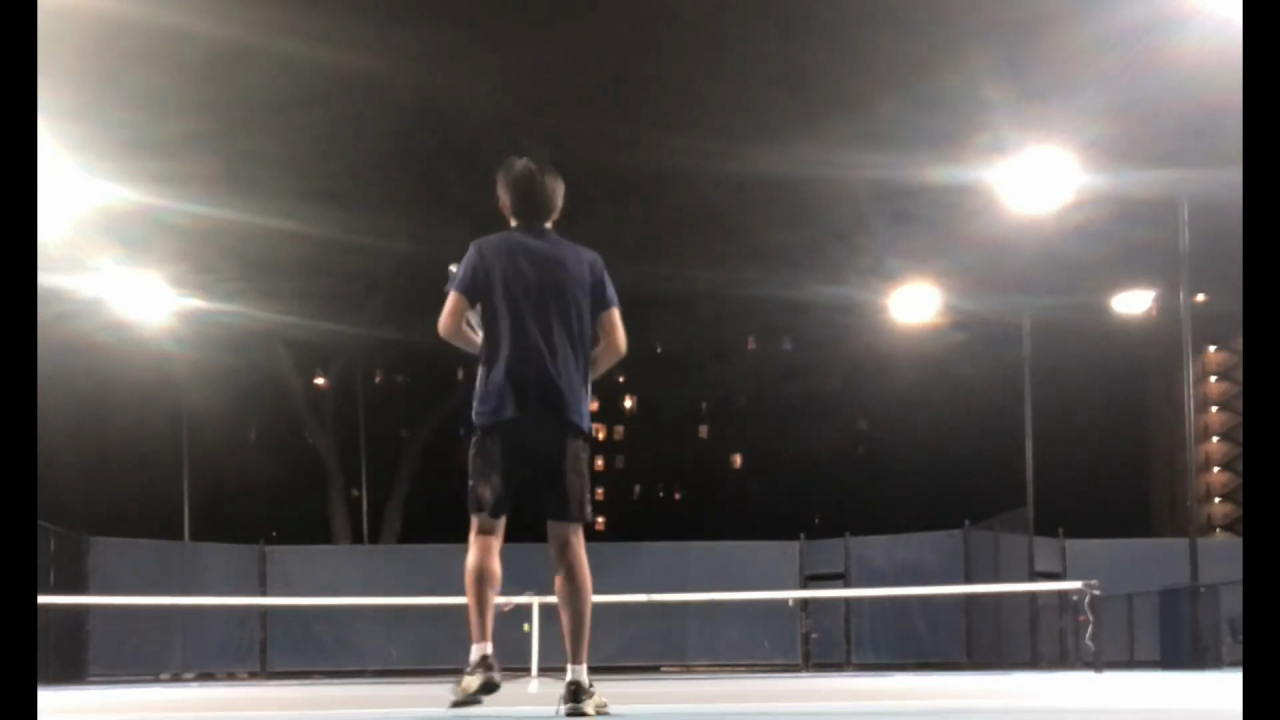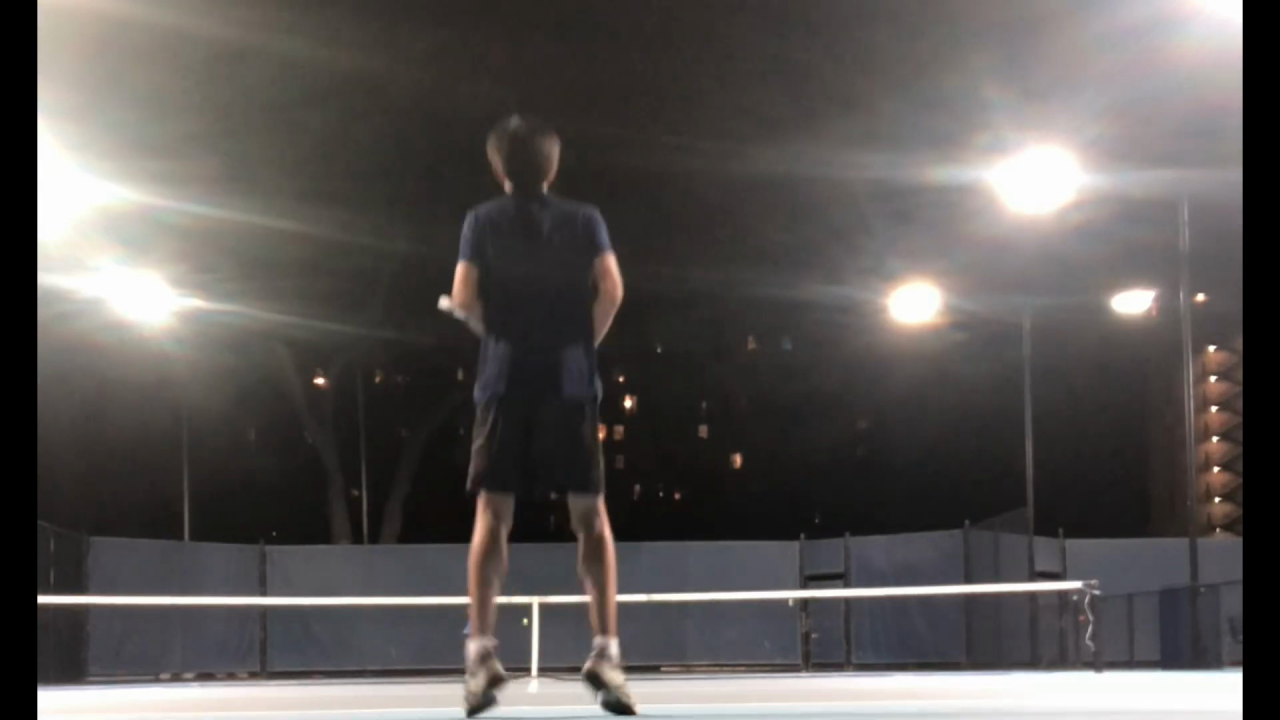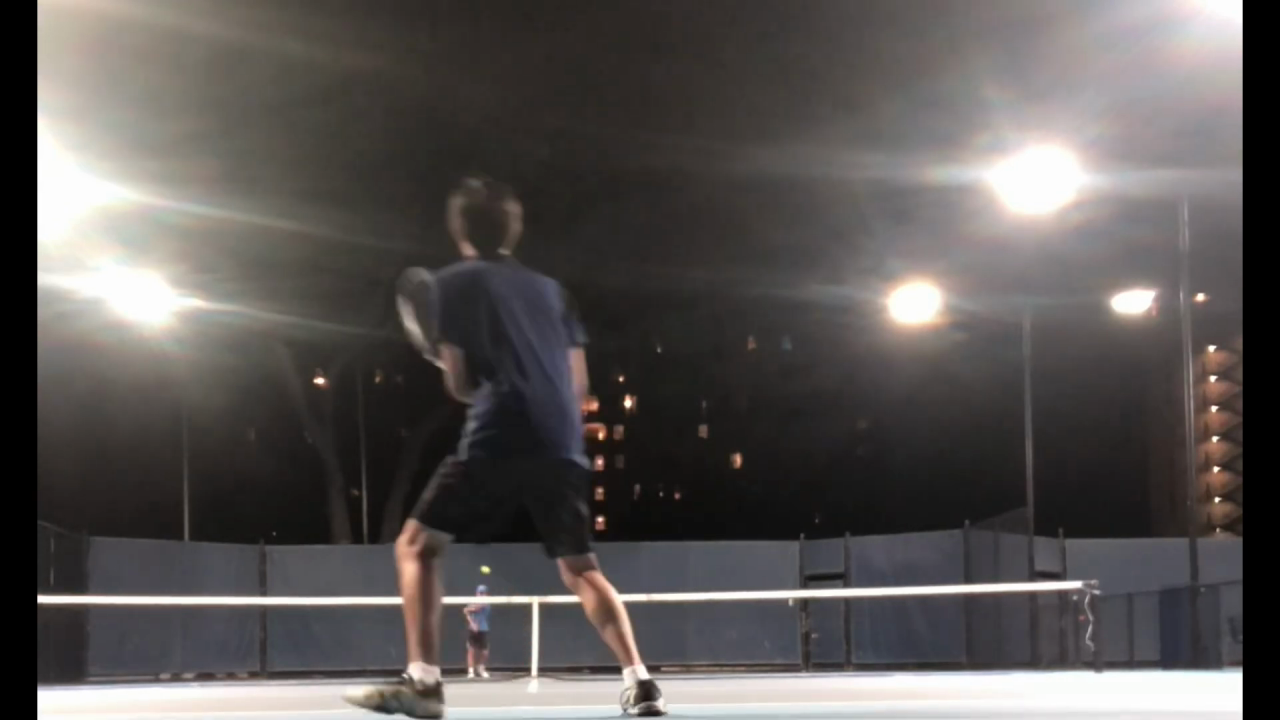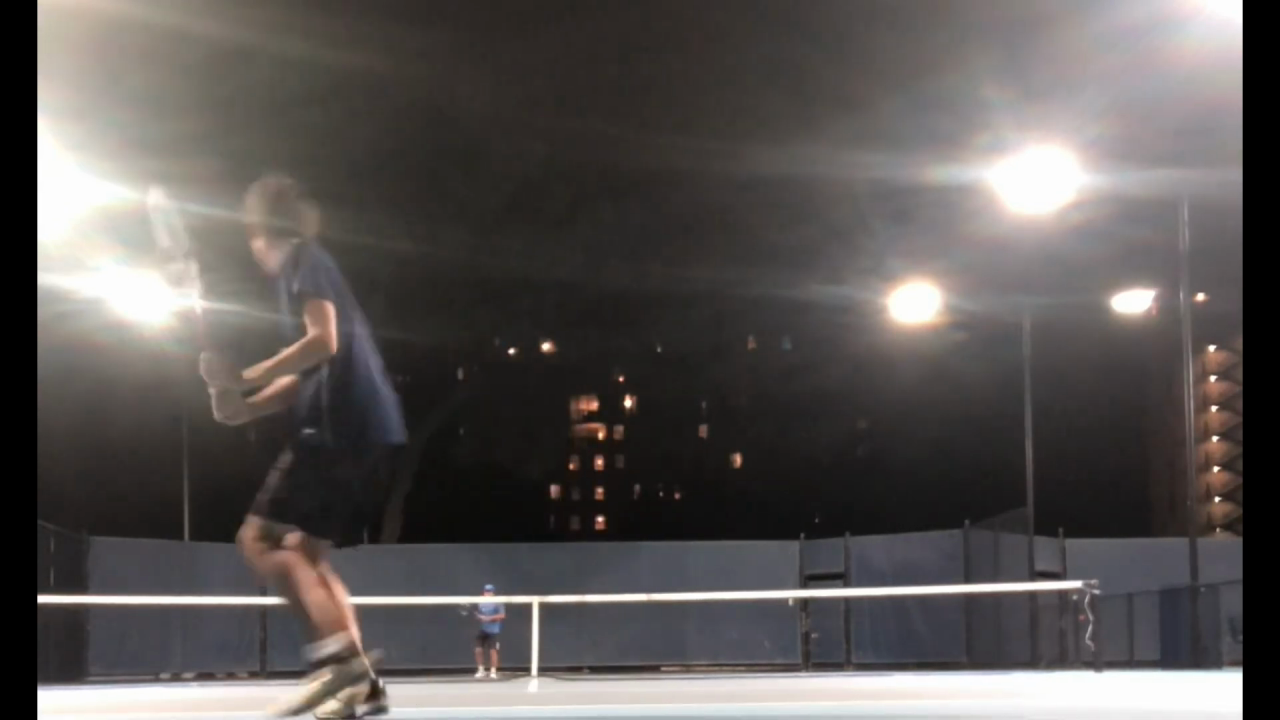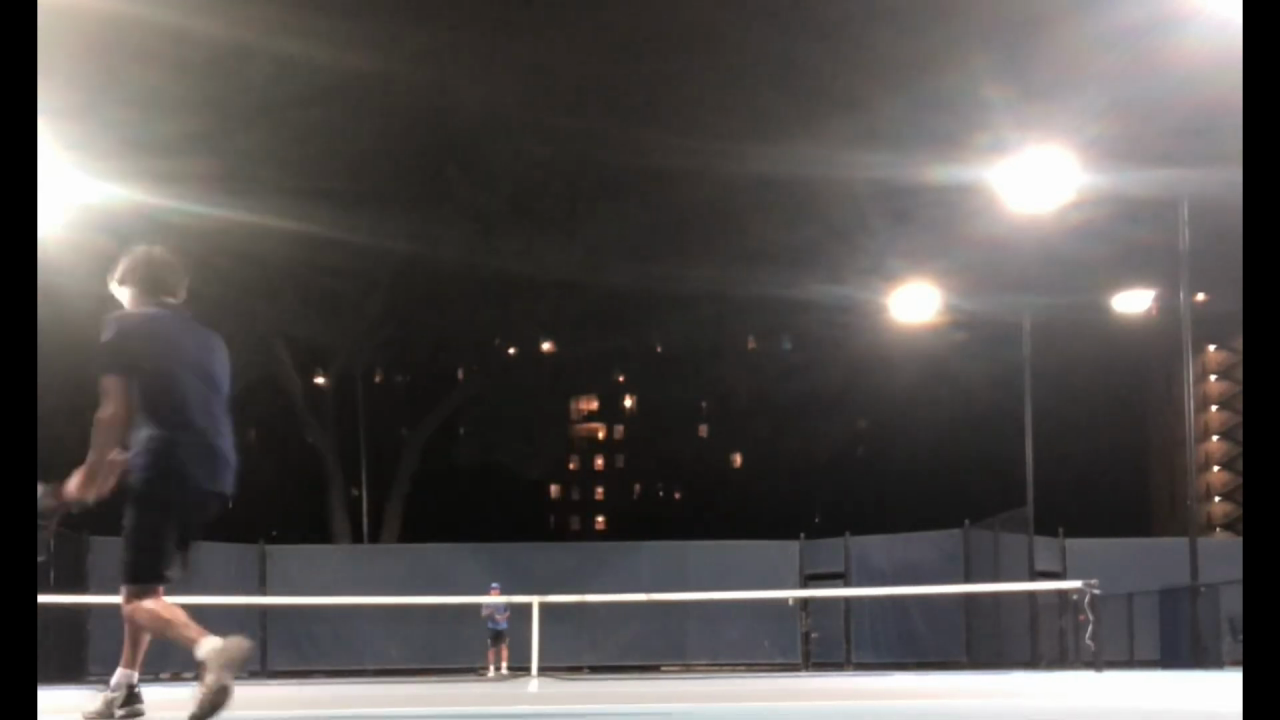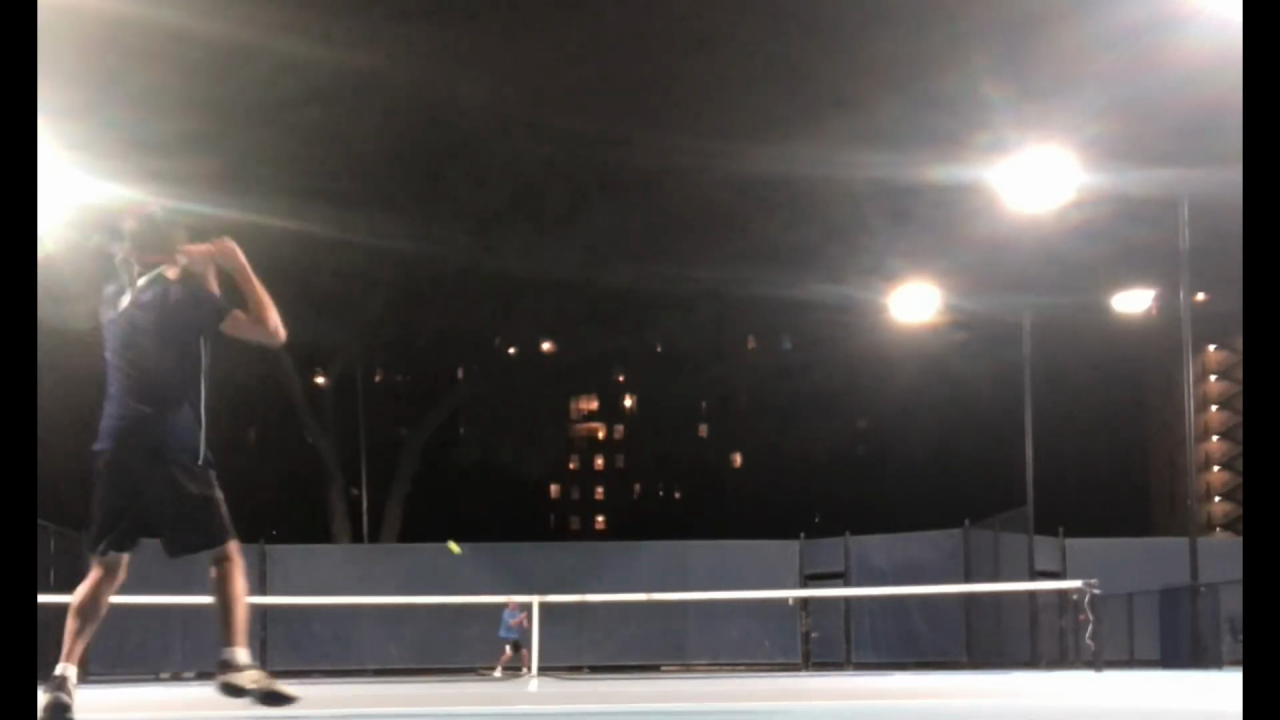
dt=0.5s
person 1, frame 1
left shoulder: (485, 252)
right shoulder: (587, 261)
left elbow: (448, 326)
right elbow: (615, 343)
left hip: (503, 410)
right hip: (565, 415)
left knee: (485, 534)
right knee: (568, 543)
left ankle: (482, 657)
person 1, frame 2
left shoulder: (481, 220)
right shoulder: (585, 218)
left elbow: (462, 300)
right elbow: (611, 290)
right wrist: (584, 344)
left hip: (503, 383)
right hip: (568, 384)
left knee: (493, 517)
right knee: (589, 518)
left ankle: (483, 654)
right ankle: (604, 655)
person 1, frame 3
left shoulder: (450, 284)
right shoulder: (550, 289)
left elbow: (457, 381)
right elbow: (578, 381)
left hip: (494, 439)
right hip: (561, 446)
left knee: (416, 546)
right knee: (582, 570)
person 1, frame 4
left shoulder: (304, 257)
right shoulder: (299, 272)
left elbow: (324, 341)
right elbow: (302, 377)
left wrist: (247, 380)
right wrist: (244, 405)
left hip: (345, 425)
right hip: (356, 430)
left knee: (261, 537)
right knee: (307, 555)
left ankle: (337, 649)
person 1, frame 5
left shoulder: (124, 327)
right shoulder: (211, 342)
left elbow: (113, 415)
left wrist: (88, 475)
right wrist: (120, 466)
left hip: (165, 474)
right hip: (212, 476)
left knee: (140, 599)
right knee: (143, 579)
left ankle: (215, 650)
person 1, frame 6
left shoulder: (114, 301)
right shoulder: (190, 295)
right elbow: (272, 333)
right wrist: (238, 262)
left hip: (117, 446)
right hip: (176, 449)
left knee: (106, 570)
right knee: (228, 556)
right ankle: (237, 663)
